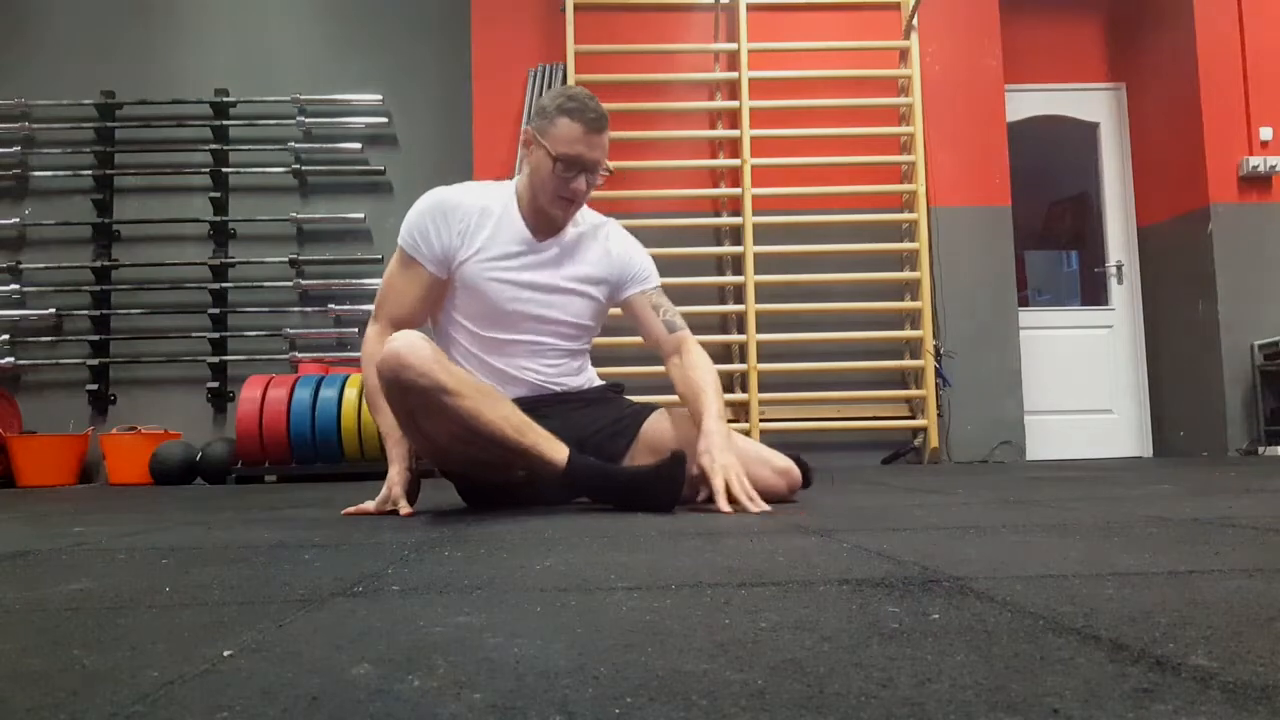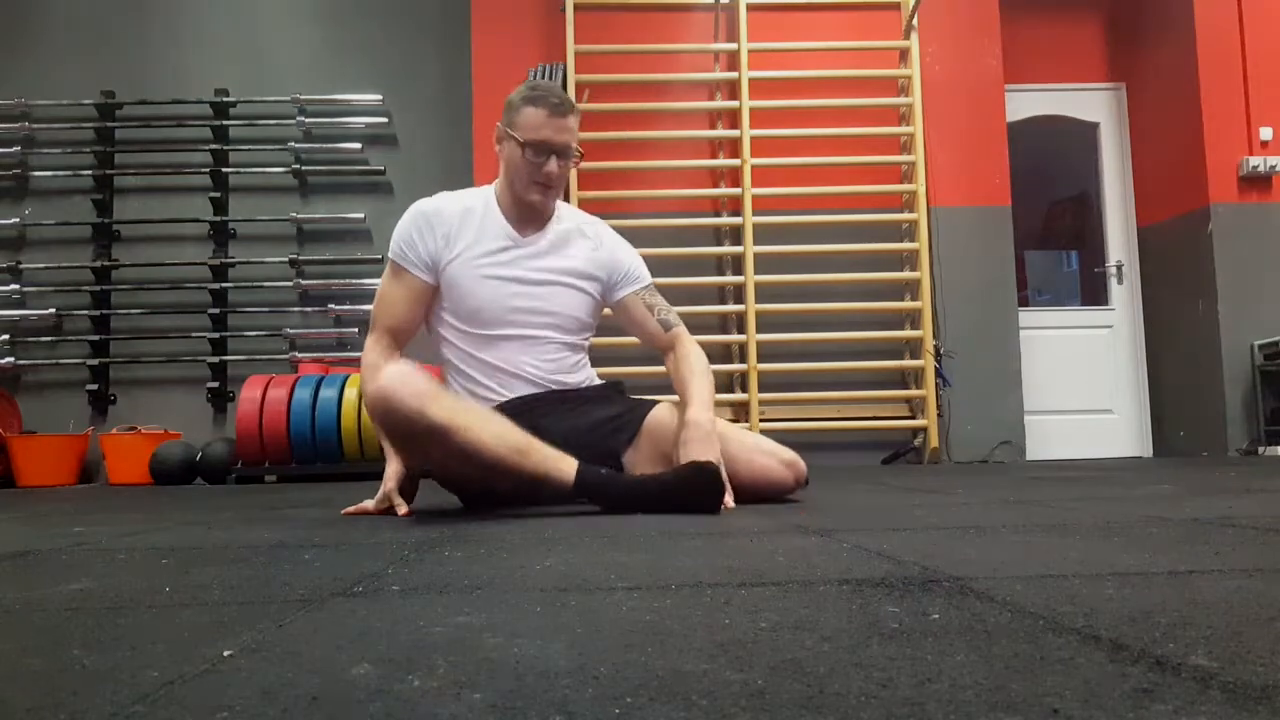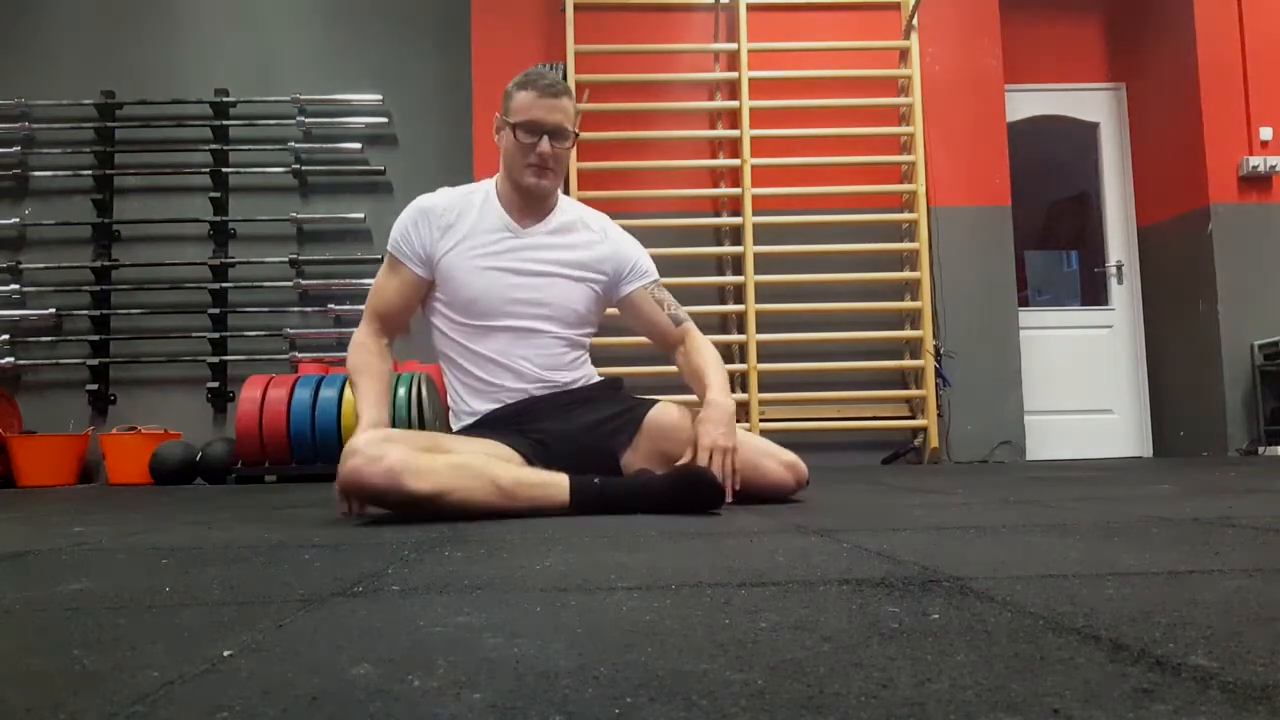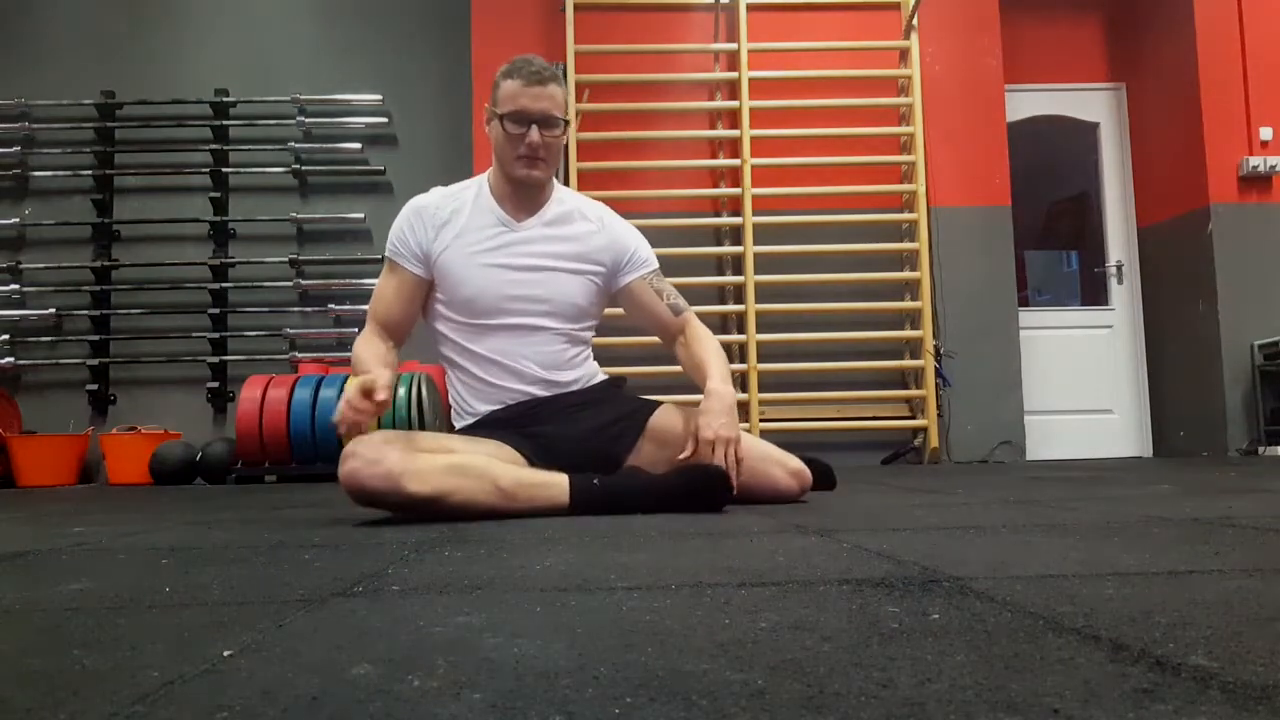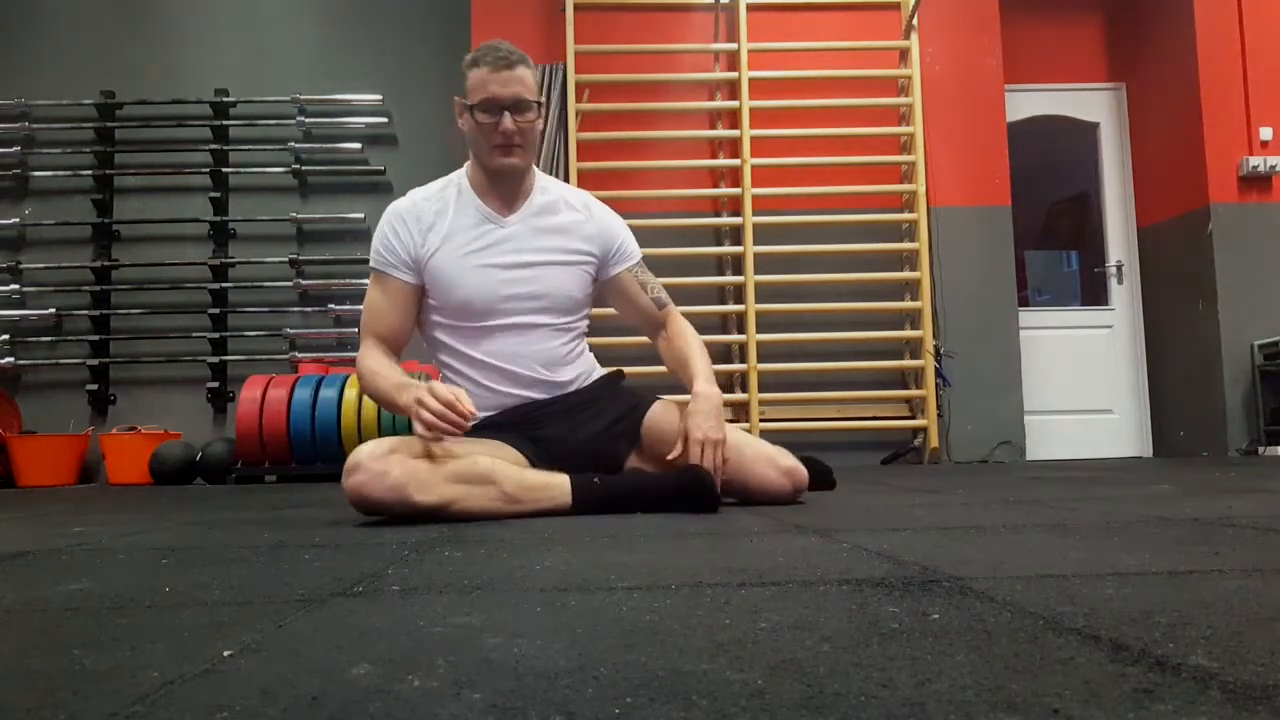
dt=0.3s
person 1, frame 1
left shoulder: (615, 246)
right shoulder: (449, 213)
left elbow: (681, 348)
right elbow: (383, 334)
left wrist: (714, 437)
right wrist: (399, 461)
left hip: (590, 416)
right hip: (488, 440)
left knee: (780, 477)
right knee: (404, 352)
right ankle: (605, 480)
person 1, frame 2
left shoulder: (601, 244)
right shoulder: (435, 222)
left elbow: (677, 343)
right elbow: (383, 345)
left wrist: (699, 421)
right wrist: (398, 458)
left hip: (591, 413)
right hip: (491, 440)
left knee: (783, 470)
right knee: (394, 389)
right ankle: (613, 486)
person 1, frame 3
left shoulder: (606, 239)
right shoulder: (433, 218)
left elbow: (684, 339)
right elbow: (375, 331)
left wrist: (718, 401)
right wrist: (370, 420)
left hip: (593, 411)
right hip: (493, 435)
left knee: (785, 472)
right knee: (362, 462)
right ankle: (609, 491)
person 1, frame 4
left shoulder: (604, 229)
right shoulder: (429, 218)
left elbow: (684, 329)
right elbow: (381, 333)
left wrist: (719, 390)
right wrist: (374, 377)
left hip: (597, 411)
right hip: (494, 435)
left knee: (788, 477)
right knee: (363, 463)
right ankle: (610, 491)
person 1, frame 5
left shoulder: (590, 217)
right shoulder: (411, 221)
left elbow: (664, 323)
right elbow: (376, 350)
left wrist: (704, 391)
right wrist: (414, 395)
left hip: (597, 407)
right hip: (496, 435)
left knee: (786, 478)
right knee: (367, 474)
right ankle: (616, 489)
